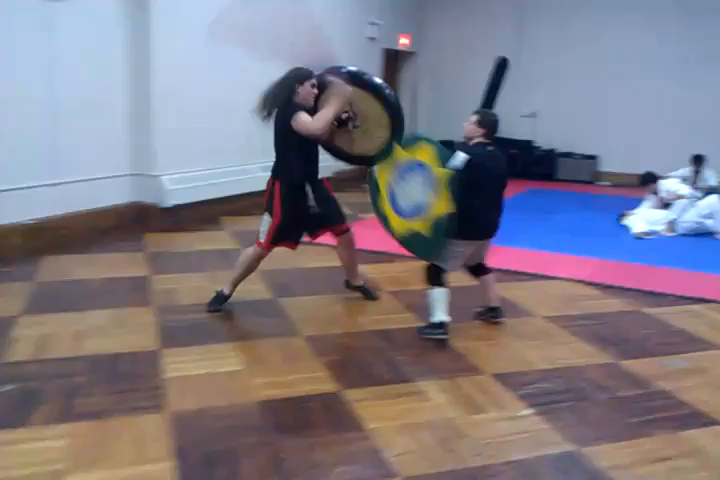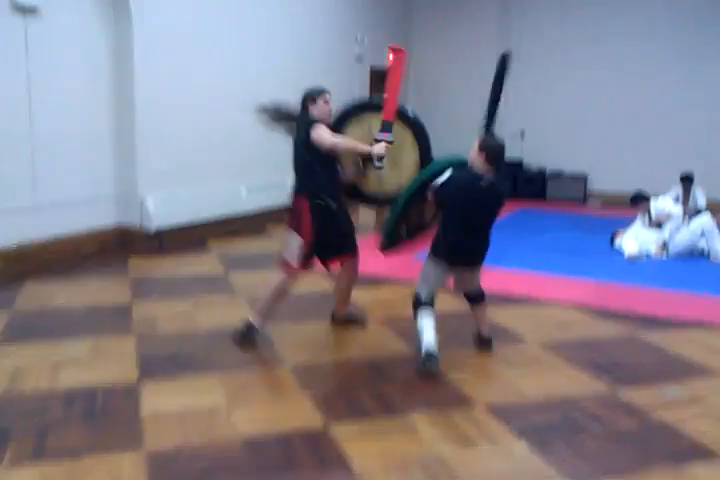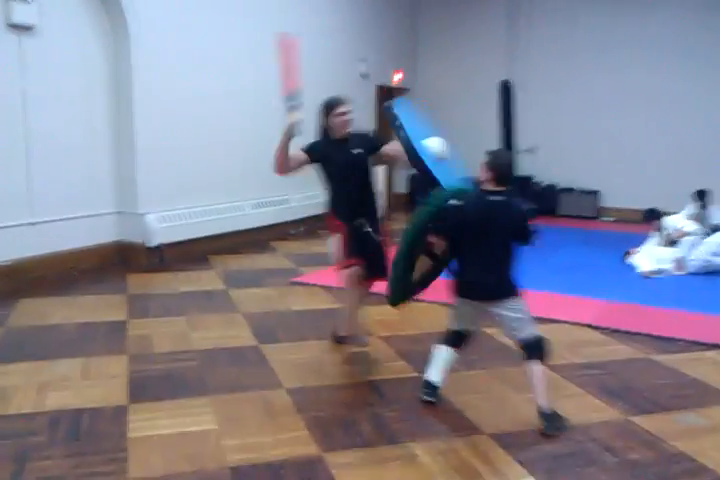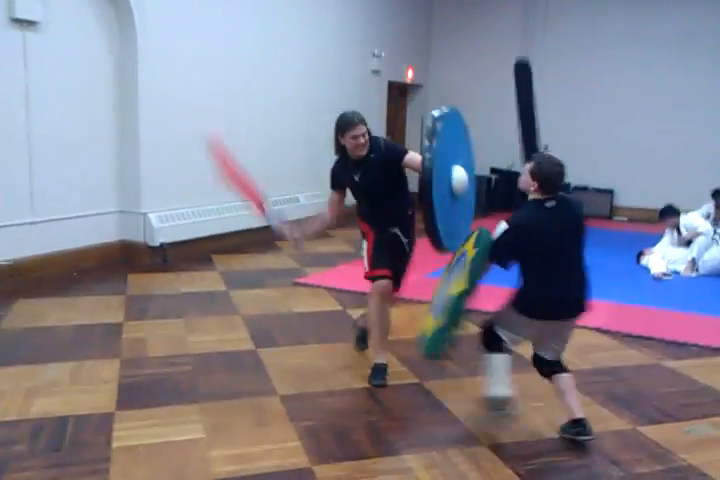
dt=0.3s
person 1, frame 1
left shoulder: (466, 153)
right shoulder: (498, 157)
left hip: (466, 225)
right hip: (488, 224)
left knee: (437, 268)
right knee: (476, 263)
left ankle: (439, 322)
right ankle: (493, 308)
person 1, frame 2
left shoulder: (456, 176)
right shoulder: (496, 190)
left elbow: (432, 197)
left hip: (445, 253)
right hip: (474, 254)
left knee: (424, 299)
right knee: (473, 291)
left ankle: (430, 350)
right ankle: (485, 337)
person 1, frame 3
left shoulder: (463, 205)
right shoulder: (516, 210)
left elbow: (436, 241)
right elbow: (525, 238)
left hip: (468, 288)
right hip: (501, 288)
left knee: (456, 333)
right knee: (532, 343)
left ankle: (431, 384)
right ankle: (545, 410)
person 1, frame 4
left shoulder: (519, 224)
right shoulder: (572, 208)
left elbow: (490, 257)
left hip: (536, 304)
right hip: (572, 302)
left knee: (494, 334)
right knee: (549, 359)
left ankle: (499, 395)
right ankle: (578, 421)
person 2, frame 1
left shoulder: (306, 111)
right shoulder: (288, 111)
right elbow: (315, 128)
right wrist: (337, 99)
left hip: (311, 185)
right hip: (286, 188)
left knee: (345, 234)
right knee: (263, 248)
left ankle: (355, 280)
right ankle: (227, 290)
person 2, frame 2
left shoulder: (324, 132)
right shoulder: (310, 127)
right elbow: (331, 143)
right wrist: (370, 149)
left hip: (333, 205)
right hip: (310, 206)
left knee: (350, 261)
right knee: (292, 272)
left ankle: (341, 311)
right ankle: (254, 322)
person 2, frame 3
left shoulder: (363, 141)
right shoulder: (321, 148)
left elbow: (400, 155)
right elbow: (282, 168)
right wrist: (287, 136)
left hip: (368, 220)
right hip: (343, 220)
left knee: (365, 279)
right knee: (352, 274)
left ankle: (343, 330)
right ankle: (353, 335)
person 2, frame 4
left shoulder: (385, 149)
right shoulder: (341, 169)
left elbow: (422, 164)
right elbow: (333, 214)
right wrist: (307, 232)
left hip: (403, 224)
right hip: (375, 228)
left knee: (387, 287)
right knee: (381, 286)
left ankle: (365, 325)
right ankle: (379, 360)
